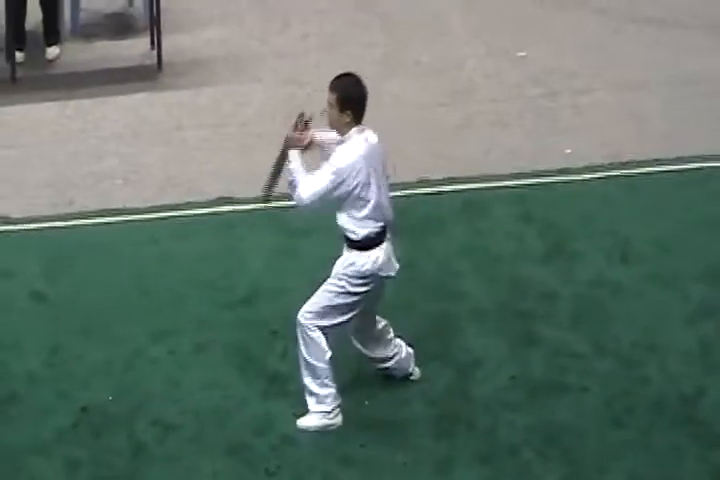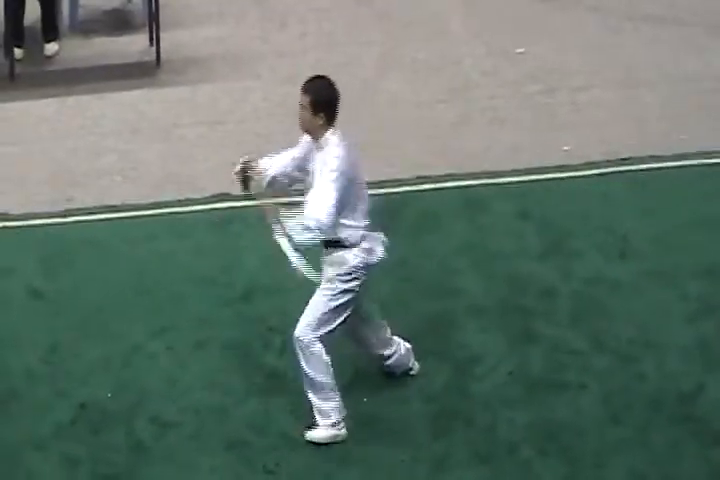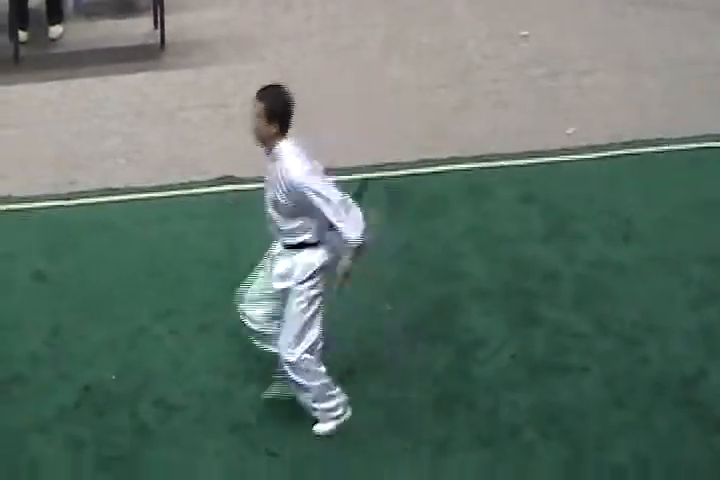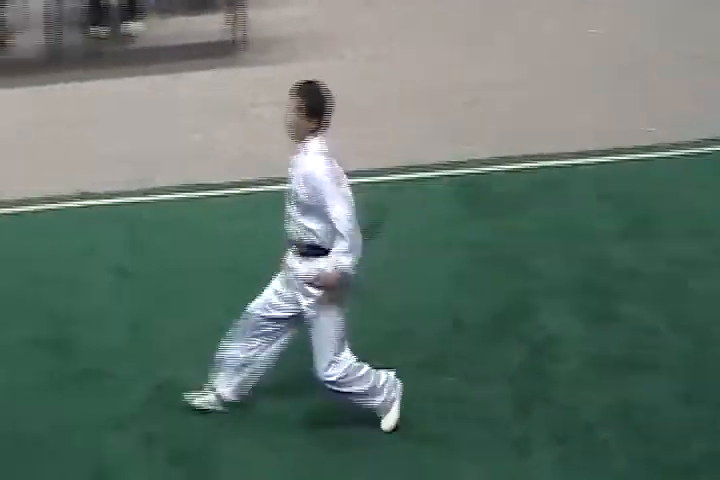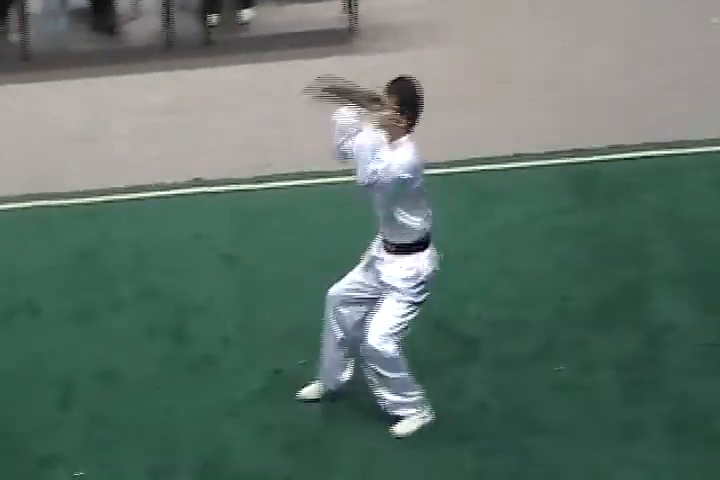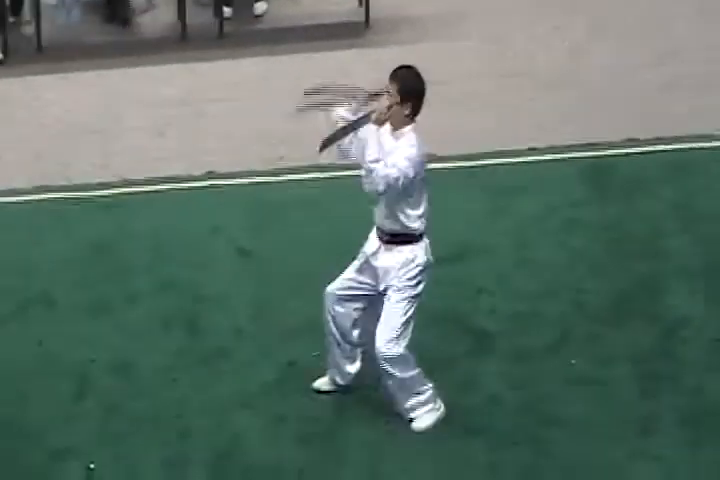
dt=0.2s
person 1, frame 1
left shoulder: (348, 159)
right shoulder: (367, 139)
left elbow: (304, 195)
right elbow: (336, 142)
left wrist: (294, 154)
right wrist: (314, 139)
left hip: (362, 258)
right hip: (374, 250)
left knee: (310, 320)
right knee: (361, 320)
left ankle: (324, 409)
right ankle: (403, 363)
person 1, frame 2
left shoulder: (331, 162)
right shoulder: (317, 144)
left elbow: (317, 224)
right elbow: (290, 163)
left wrist: (283, 227)
right wrist: (259, 168)
left hip: (347, 257)
right hip: (345, 250)
left knee: (308, 336)
right knee: (356, 317)
left ankle: (331, 421)
right ankle: (401, 359)
person 1, frame 3
left shoulder: (294, 170)
right shoulder: (275, 152)
left elbow: (340, 208)
left wrist: (349, 253)
left hip: (307, 259)
right hip: (286, 251)
left knee: (295, 350)
right knee: (253, 307)
left ankle: (332, 410)
right ankle: (292, 378)
person 1, frame 4
left shoulder: (317, 168)
right shoulder: (307, 153)
left elbow: (346, 223)
left wrist: (341, 271)
left hip: (323, 270)
right hip: (298, 263)
left knee: (331, 367)
right knee: (259, 321)
left ankle: (386, 392)
right ankle: (223, 390)
person 1, frame 5
left shoulder: (406, 160)
right shoulder: (384, 142)
left elbow: (368, 175)
right elbow: (345, 145)
left wrist: (365, 131)
right wrist: (349, 119)
left hip: (410, 264)
right hip: (385, 252)
left knee: (378, 343)
right knee: (340, 300)
left ankle: (414, 409)
right ankle: (330, 381)
person 1, frame 6
left shoulder: (408, 151)
right shoulder: (385, 133)
left elbow: (376, 182)
right elbow: (348, 146)
left wrist: (373, 130)
right wrist: (352, 124)
left hip: (404, 256)
right hip: (380, 244)
left knee: (388, 346)
right knee: (338, 297)
left ankle: (426, 405)
right ankle: (341, 375)
